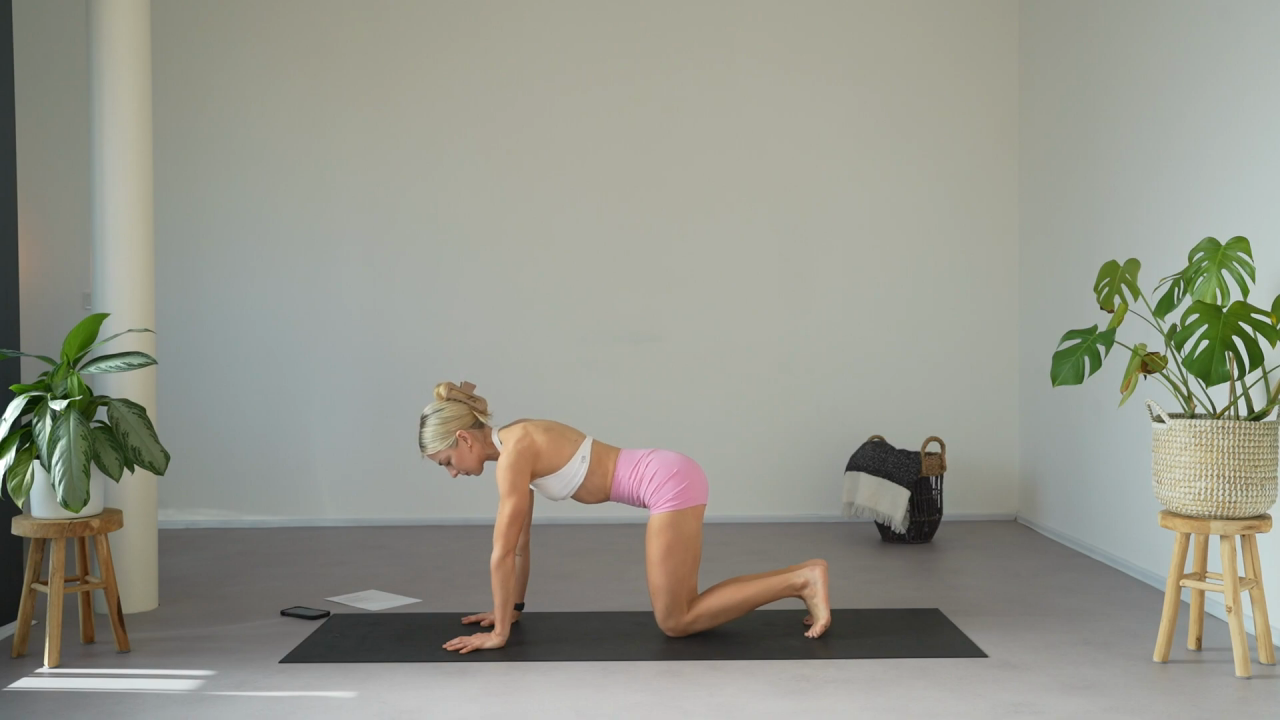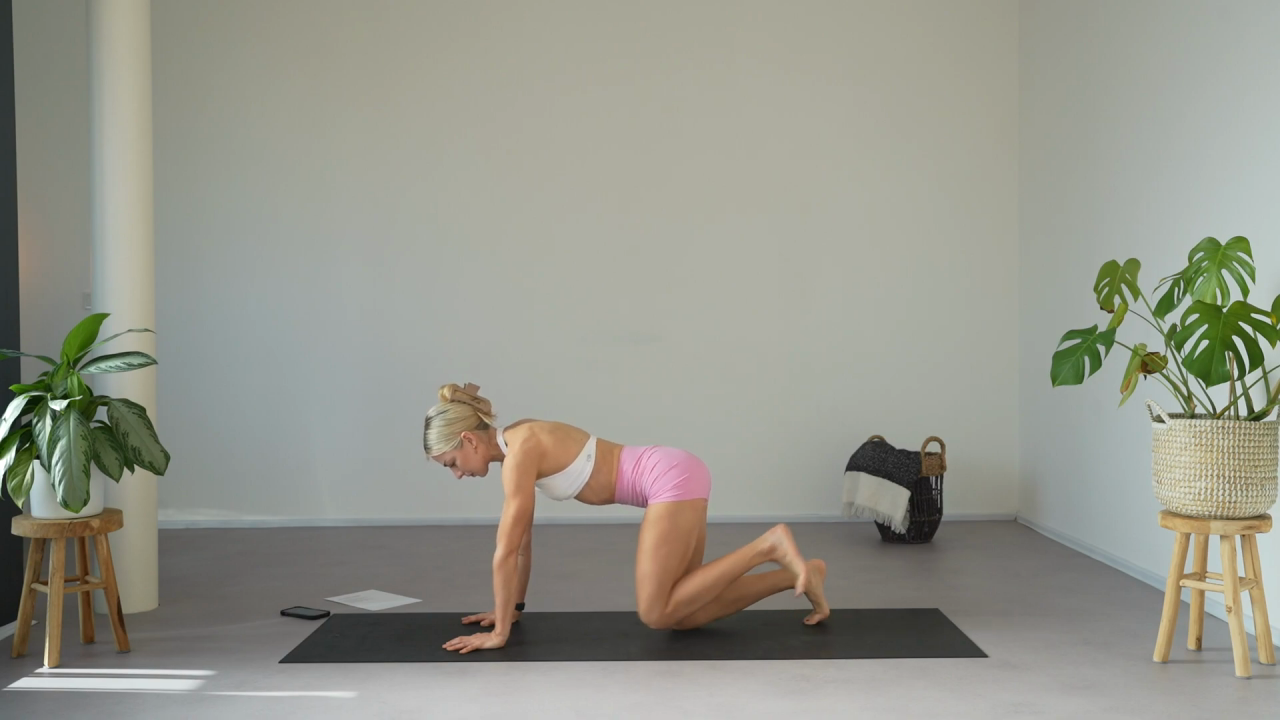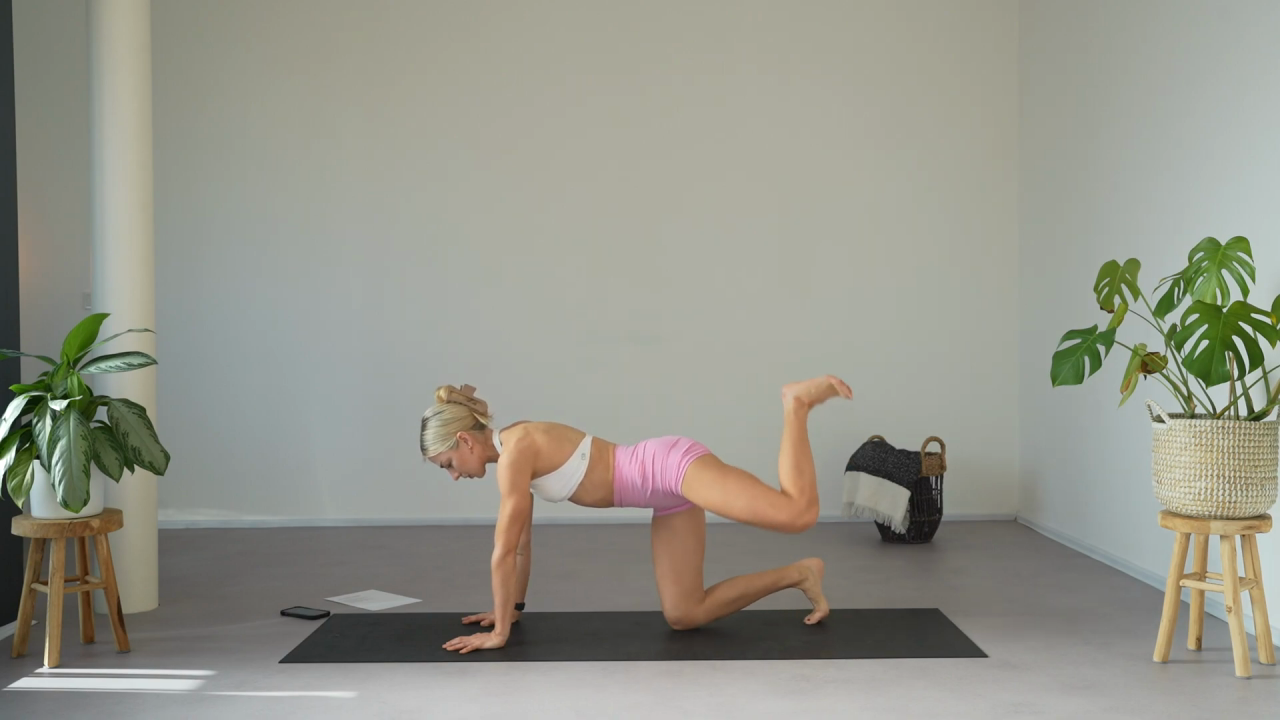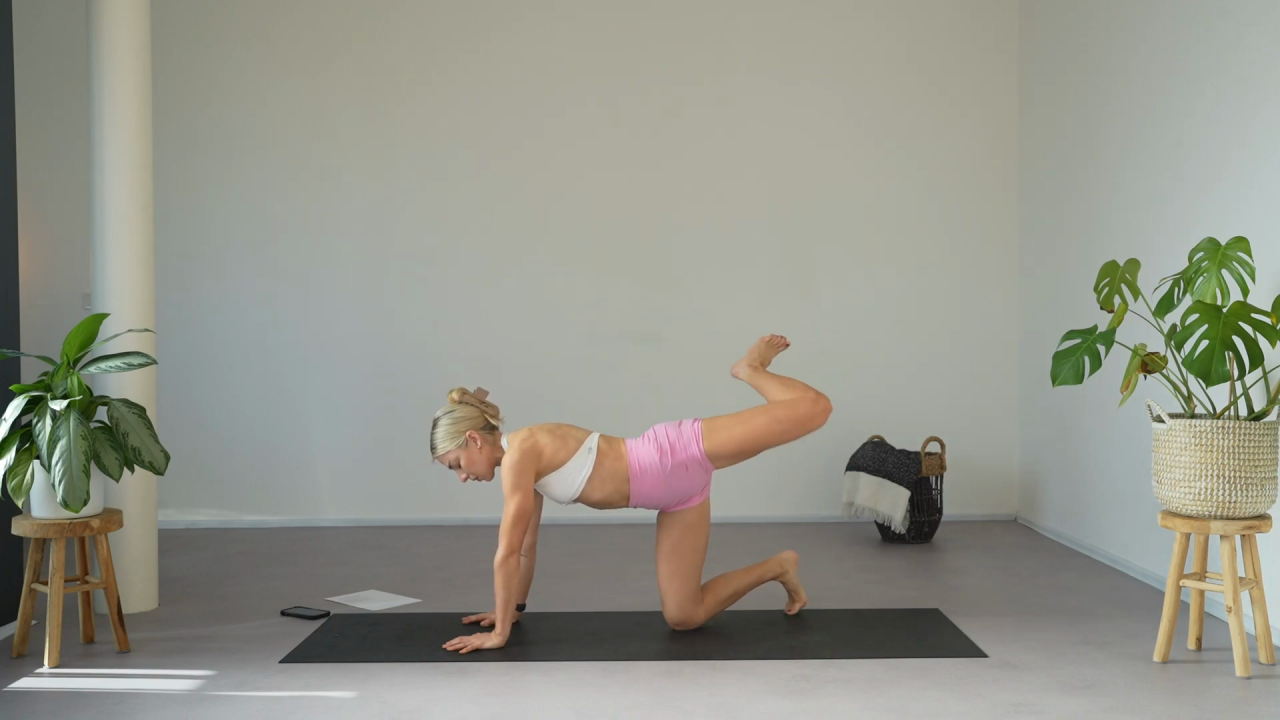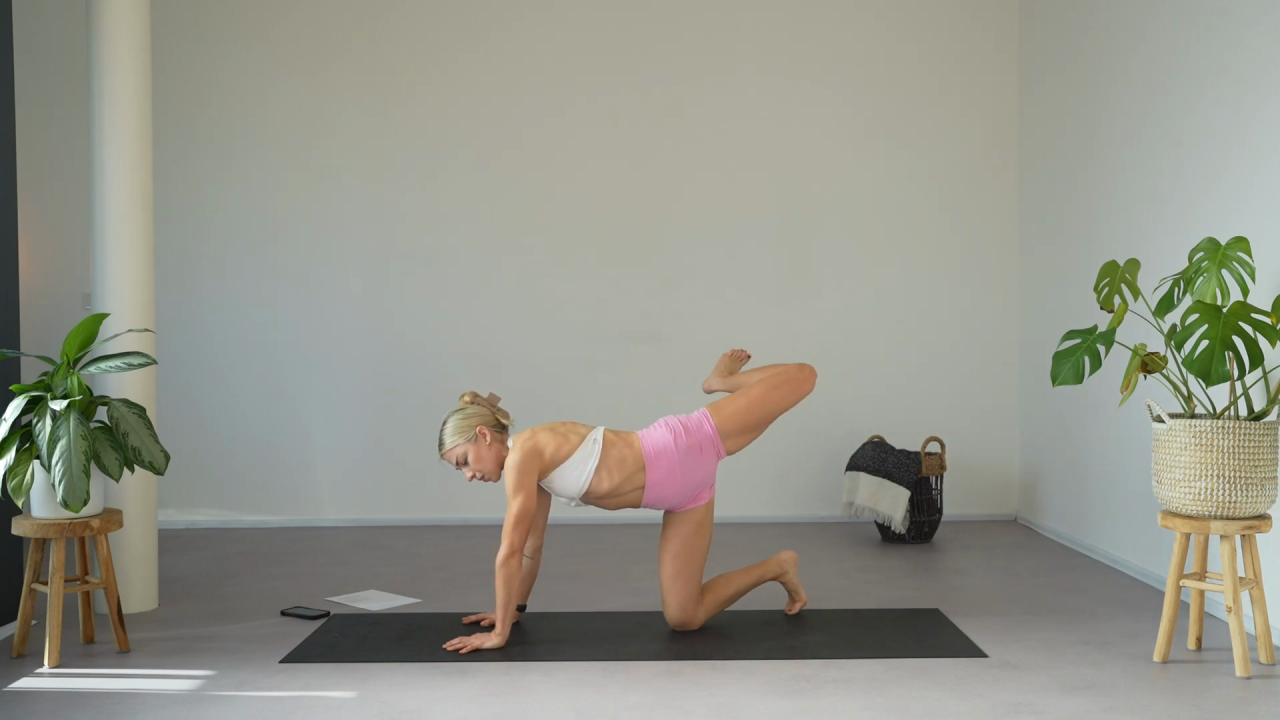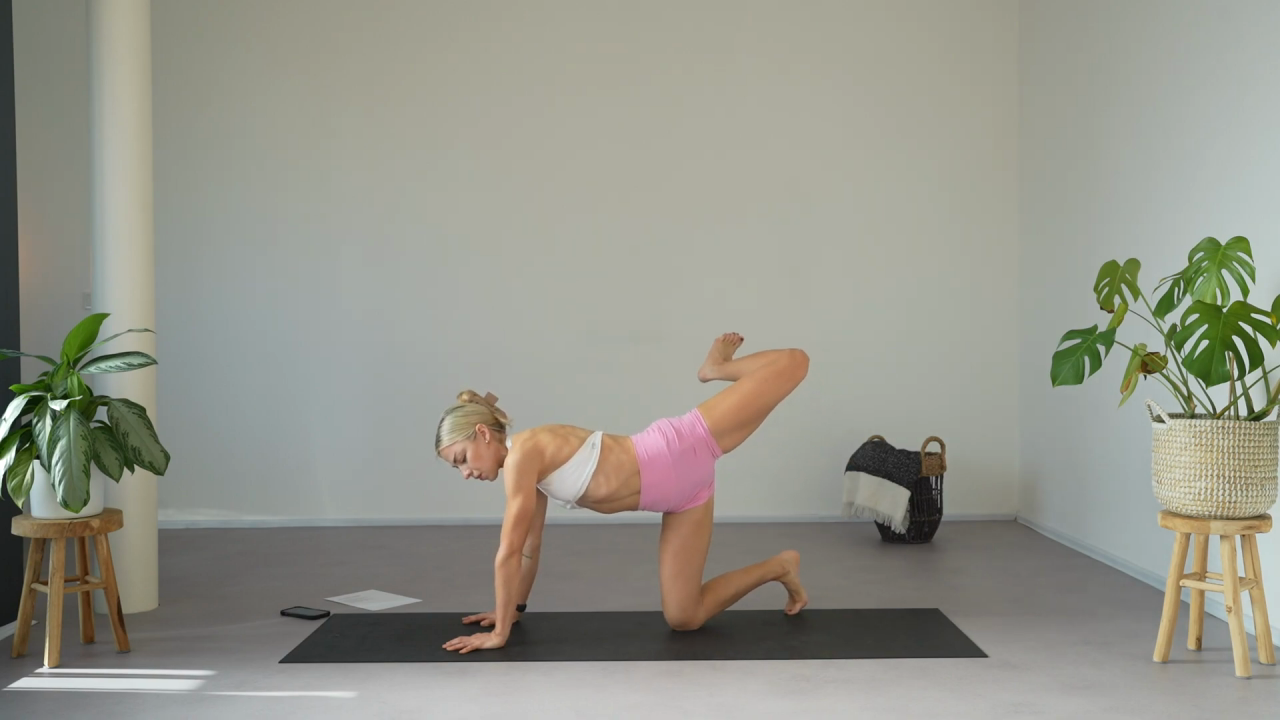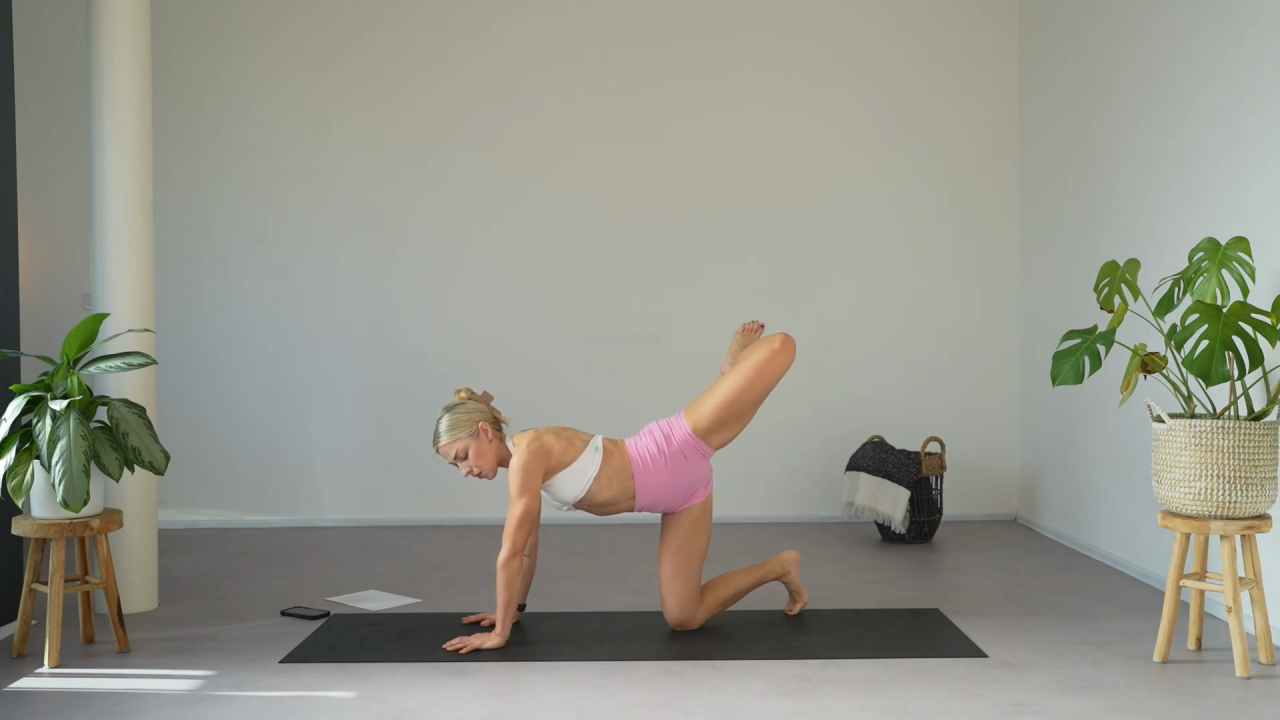
dt=0.7s
person 1, frame 1
left shoulder: (512, 452)
right shoulder: (516, 443)
left elbow: (503, 550)
right elbow: (520, 540)
left wrist: (500, 632)
right wrist: (511, 607)
left hip: (669, 482)
right hip: (671, 480)
left knee: (674, 622)
right knee: (677, 614)
left ankle: (801, 581)
right ankle: (800, 575)
person 1, frame 2
left shoulder: (519, 452)
right shoulder: (518, 445)
left elbow: (507, 550)
right elbow: (521, 542)
left wrist: (500, 631)
right wrist: (512, 608)
left hip: (672, 478)
right hip: (674, 479)
left knee: (656, 615)
right knee: (682, 616)
left ankle: (768, 546)
right ankle: (794, 576)
person 1, frame 3
left shoulder: (513, 452)
right shoulder: (518, 453)
left elbow: (504, 551)
right elbow: (522, 544)
left wrist: (500, 631)
right wrist: (512, 609)
left hip: (672, 465)
right hip: (667, 488)
left knee: (797, 513)
right knee: (684, 616)
left ankle: (795, 400)
right ankle: (798, 574)
person 1, frame 4
left shoulder: (518, 454)
right shoulder: (526, 464)
left elbow: (507, 552)
right elbow: (526, 546)
left wrist: (500, 632)
right wrist: (512, 609)
left hip: (680, 453)
right hip: (675, 491)
left knee: (814, 409)
right knee: (683, 617)
left ankle: (749, 370)
right ankle: (777, 568)
person 1, frame 5
left shoulder: (523, 453)
right shoulder: (534, 469)
left elbow: (510, 552)
right elbow: (531, 548)
left wrist: (499, 632)
right wrist: (513, 609)
left hip: (686, 451)
right hip: (682, 488)
right knee: (683, 618)
right ankle: (777, 567)
person 1, frame 6
left shoulder: (521, 453)
right shoulder: (530, 468)
left elbow: (509, 552)
right elbow: (529, 547)
left wrist: (499, 633)
right wrist: (514, 609)
left hip: (682, 455)
right hip: (679, 491)
right knee: (684, 618)
right ankle: (779, 568)
person 1, frame 7
left shoulder: (527, 452)
right shoulder: (523, 466)
left elbow: (511, 551)
right elbow: (527, 546)
left wrist: (500, 632)
right wrist: (512, 609)
left hip: (679, 453)
right hip: (678, 489)
right knee: (683, 618)
right ankle: (779, 567)
